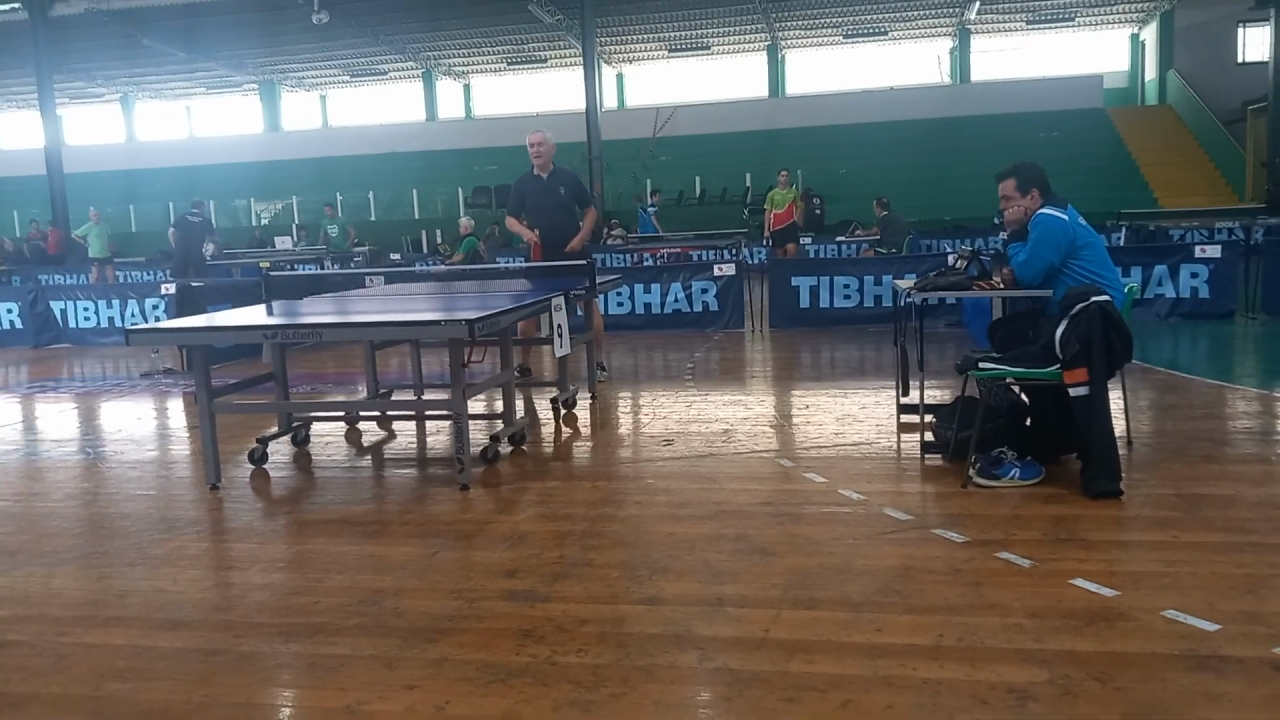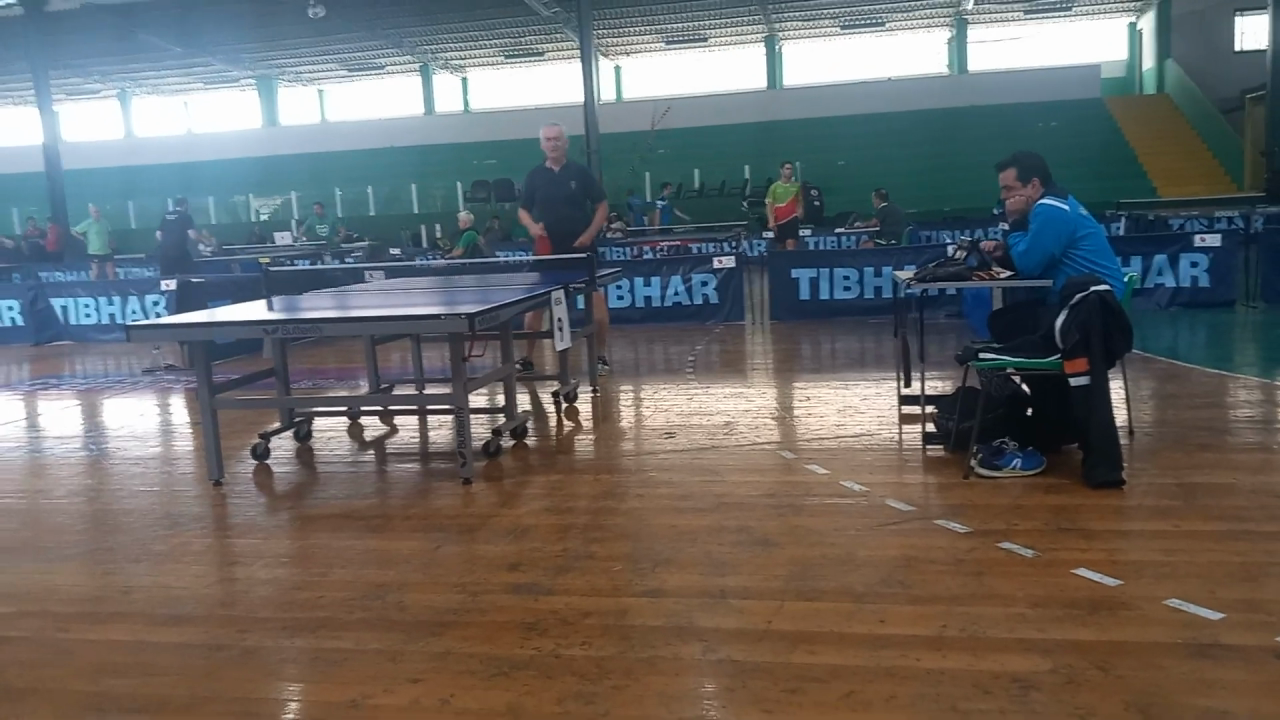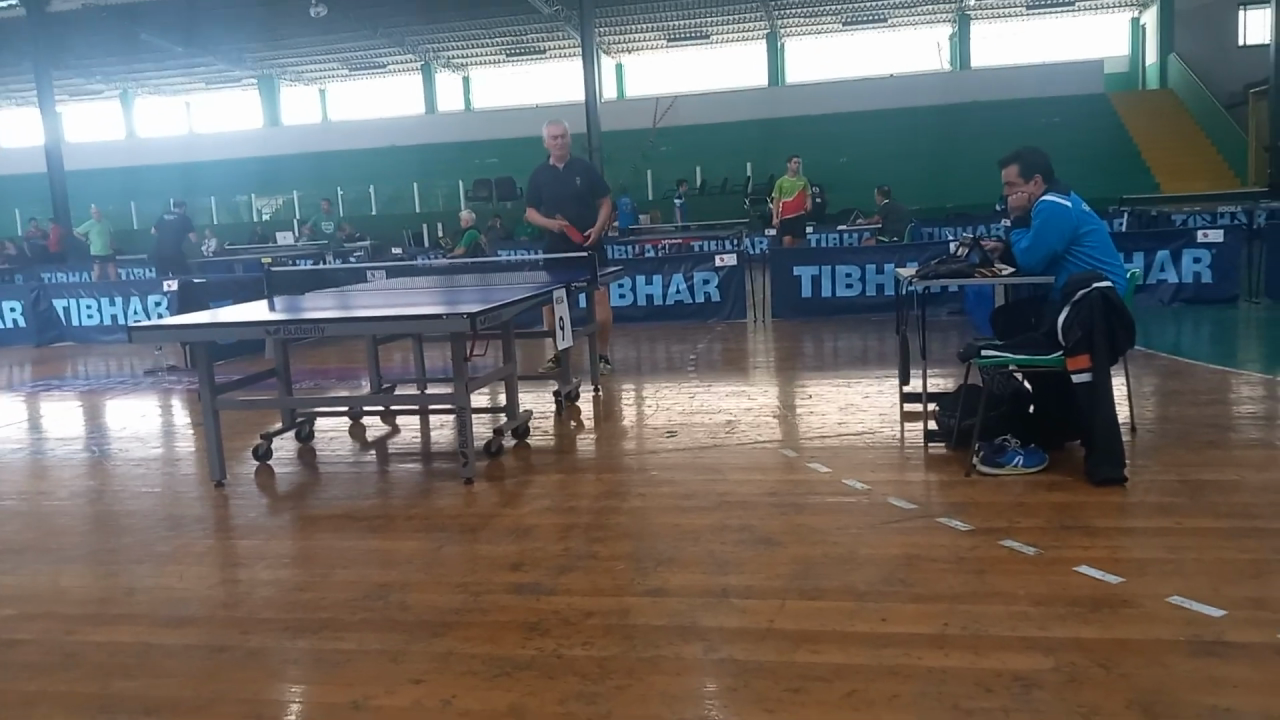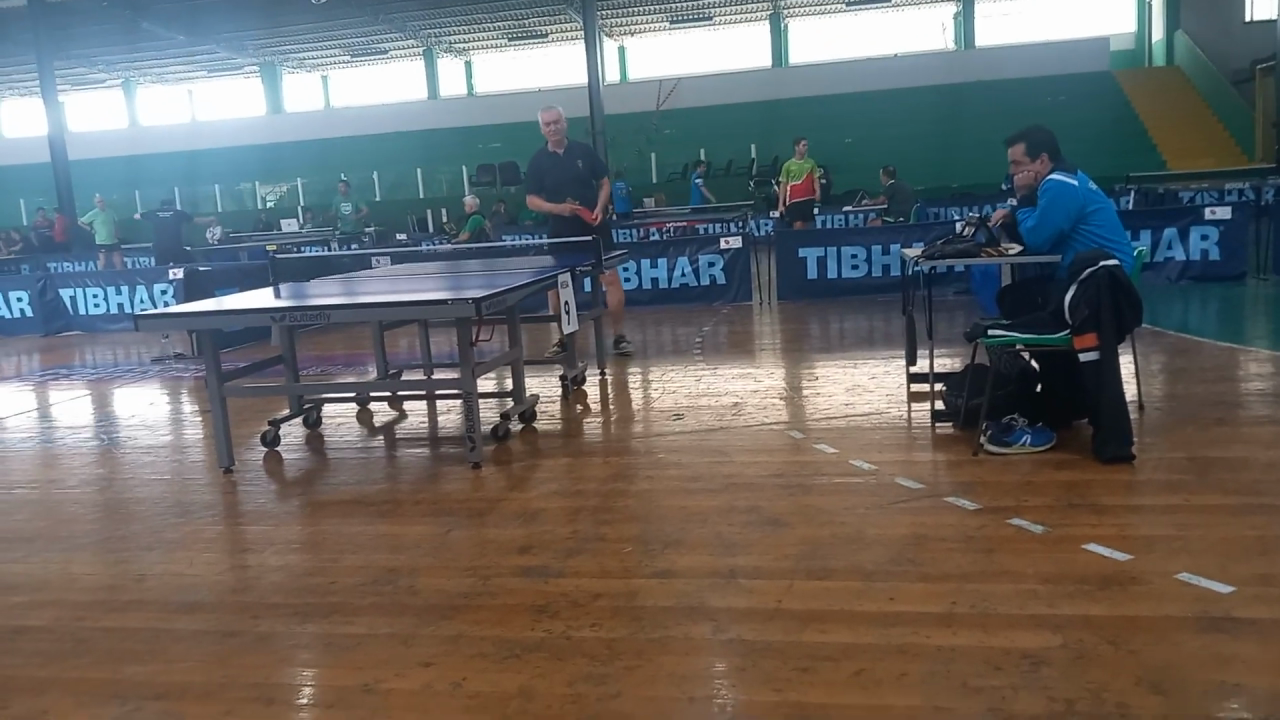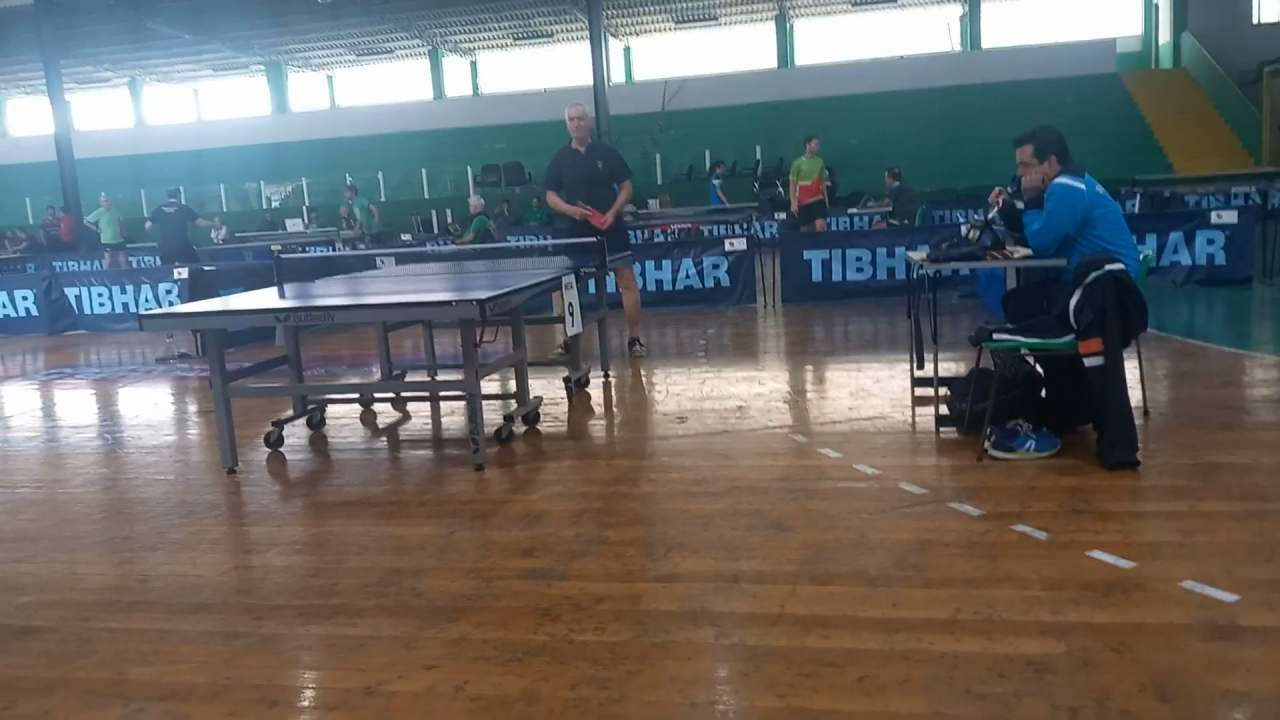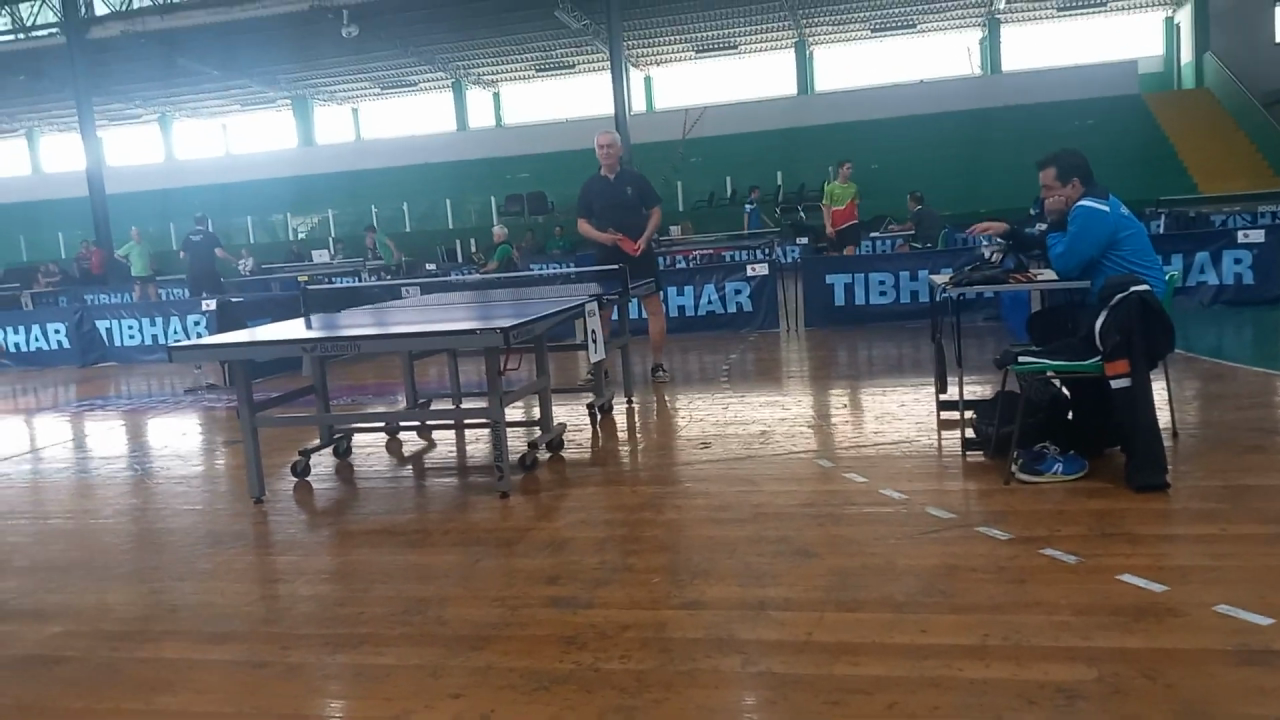
dt=0.3s
person 1, frame 1
left shoulder: (1050, 220)
right shoulder: (1052, 215)
left elbow: (1029, 274)
right elbow: (1034, 271)
left wrist: (1014, 233)
right wrist: (1014, 273)
left knee: (1009, 338)
right knee: (1005, 331)
person 1, frame 2
left shoulder: (1050, 210)
right shoulder: (1055, 205)
left elbow: (1029, 265)
right elbow: (1032, 258)
left wrist: (1016, 221)
right wrist: (1005, 252)
left knee: (1007, 327)
right knee: (1006, 322)
person 1, frame 3
left shoulder: (1052, 208)
right shoulder: (1057, 202)
left elbow: (1030, 262)
right elbow: (1034, 258)
left wrist: (1019, 220)
right wrist: (1005, 250)
left hip: (1094, 305)
right hip: (1089, 300)
left knee: (1009, 323)
right knee: (1007, 318)
right ankle: (1057, 423)
person 1, frame 4
left shoulder: (1058, 185)
right shoulder: (1064, 180)
left elbow: (1036, 241)
right elbow: (1038, 234)
left wrist: (1025, 197)
right wrist: (1013, 217)
left knee: (1015, 302)
right knee: (1017, 298)
right ankle: (1066, 402)
person 1, frame 5
left shoulder: (1066, 189)
right shoulder: (1071, 185)
left elbow: (1042, 244)
right elbow: (1034, 232)
left wrist: (1031, 199)
right wrist: (1009, 209)
left knee: (1021, 306)
right knee: (1020, 301)
left ankle: (1063, 413)
right ankle: (1072, 405)
person 1, frame 6
left shoulder: (1089, 212)
right shoulder: (1093, 206)
left elbow: (1064, 266)
right elbow: (1055, 252)
left wrist: (1054, 221)
right wrist: (1008, 232)
left knee: (1046, 329)
right knee: (1046, 324)
person 2, frame 1
left shoulder: (569, 179)
right shoulder: (522, 184)
left elbow: (590, 211)
right elbow: (510, 219)
left wrist: (581, 238)
right wrist: (525, 232)
left hip: (573, 255)
right hip: (540, 257)
left ankle: (599, 363)
right ankle: (524, 366)
person 2, frame 2
left shoulder: (581, 172)
right shoulder: (534, 176)
left elbow: (602, 207)
right elbow: (523, 210)
left wrist: (590, 234)
right wrist: (532, 227)
left hip: (580, 249)
right hip: (548, 251)
left knee: (596, 301)
left ankle: (601, 356)
right ankle: (527, 359)
person 2, frame 3
left shoulder: (585, 168)
right shoulder: (538, 175)
left elbow: (605, 202)
right elbow: (530, 212)
left wrist: (598, 228)
right wrist: (550, 223)
left hip: (589, 245)
right hip: (557, 248)
left knee: (600, 297)
left ankle: (603, 355)
right ankle: (559, 354)
person 2, frame 4
left shoulder: (584, 151)
right shoulder: (537, 161)
left elbow: (604, 183)
right elbow: (532, 201)
left wrist: (600, 208)
right wrist: (559, 208)
left hip: (594, 228)
right hip: (561, 231)
left knee: (611, 278)
left ankle: (620, 336)
right ankle: (563, 339)
person 2, frame 5
left shoulder: (607, 152)
right shoulder: (560, 158)
left elbow: (626, 186)
right elbow: (551, 196)
left wrist: (613, 212)
right wrist: (571, 210)
left hip: (611, 229)
right hip: (578, 231)
left knee: (627, 280)
left ankle: (634, 338)
person 2, frame 6
left shoulder: (636, 179)
right shoulder: (590, 186)
left elbow: (655, 212)
right elbow: (582, 224)
left wrist: (645, 238)
right wrist: (602, 237)
left hip: (640, 255)
right hip: (607, 258)
left knee: (654, 307)
right knee: (600, 312)
left ankle: (658, 365)
